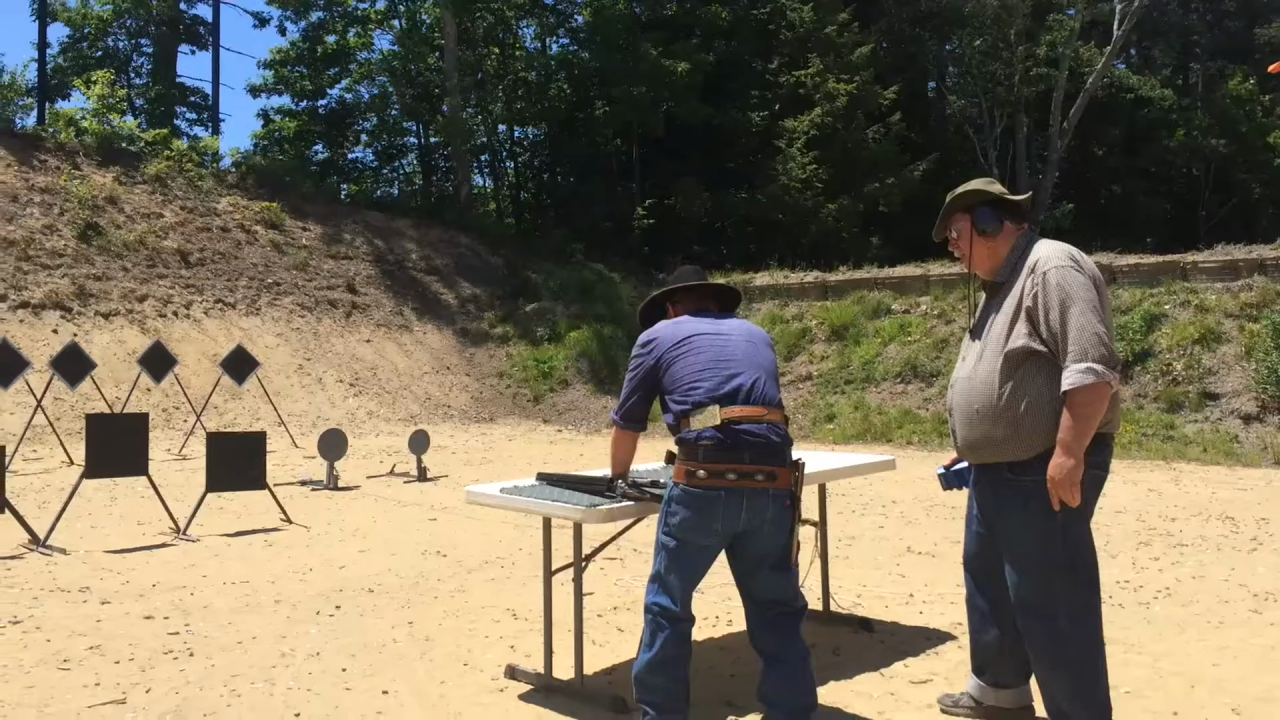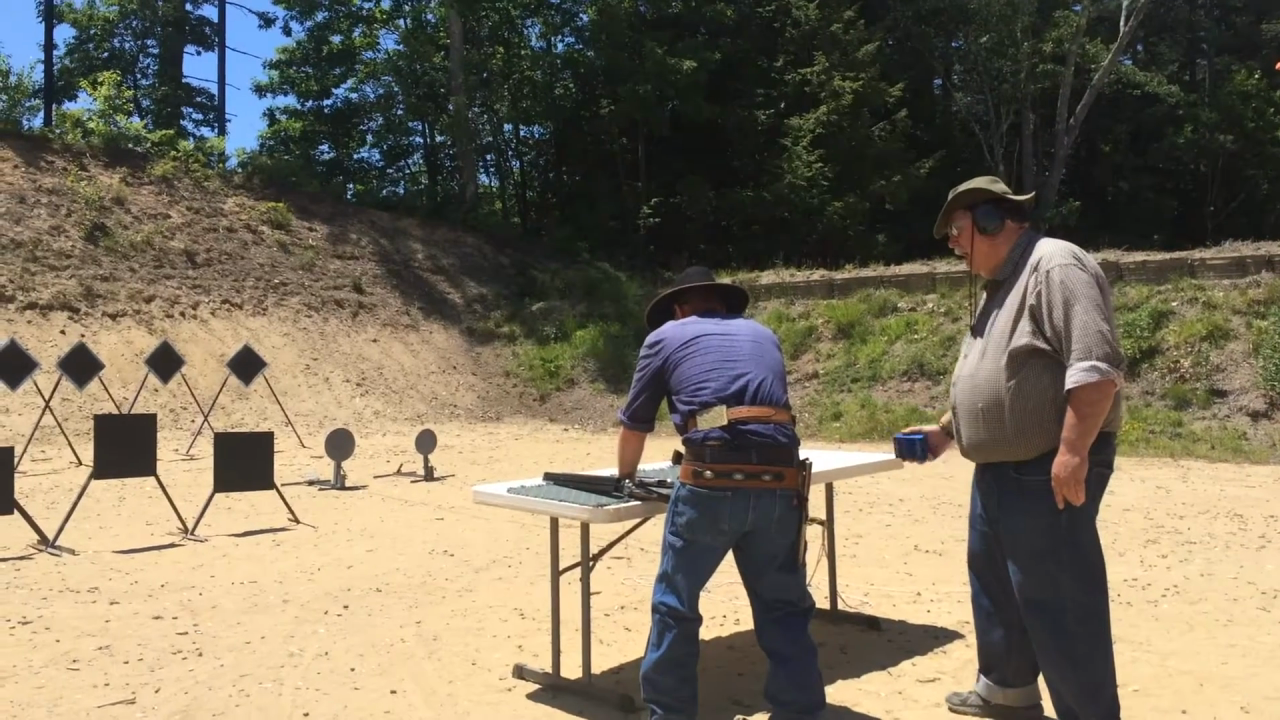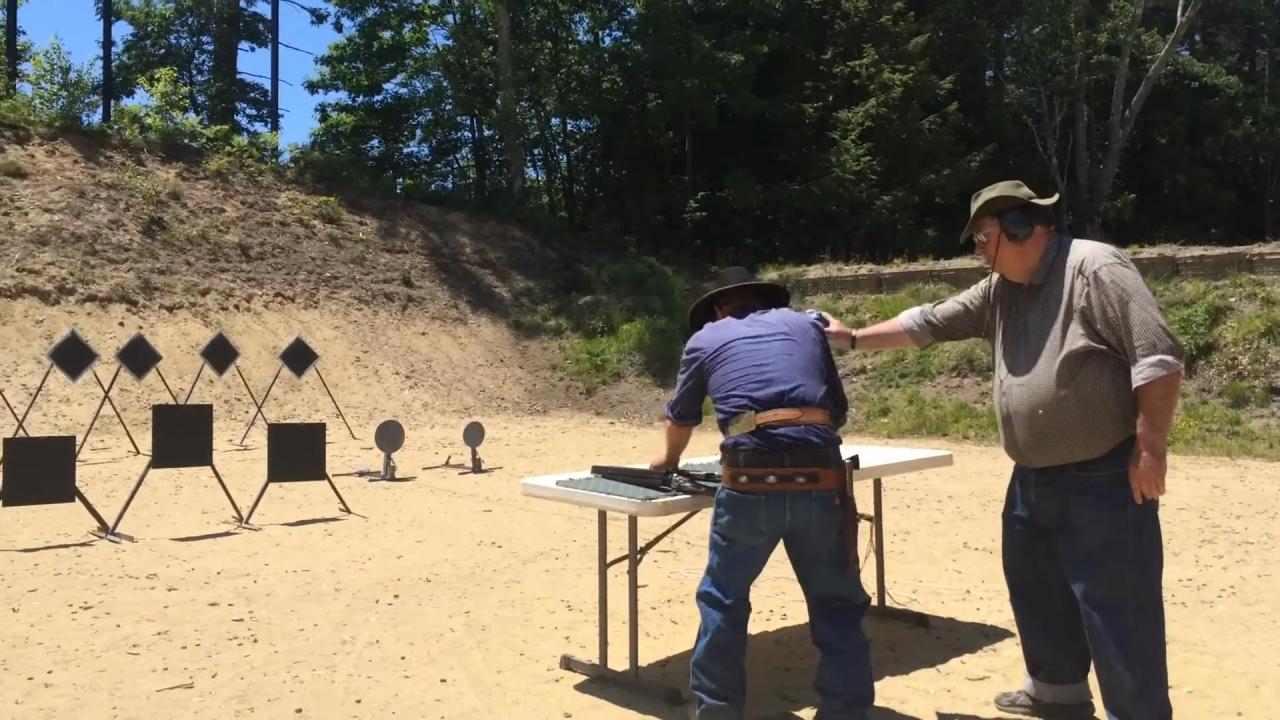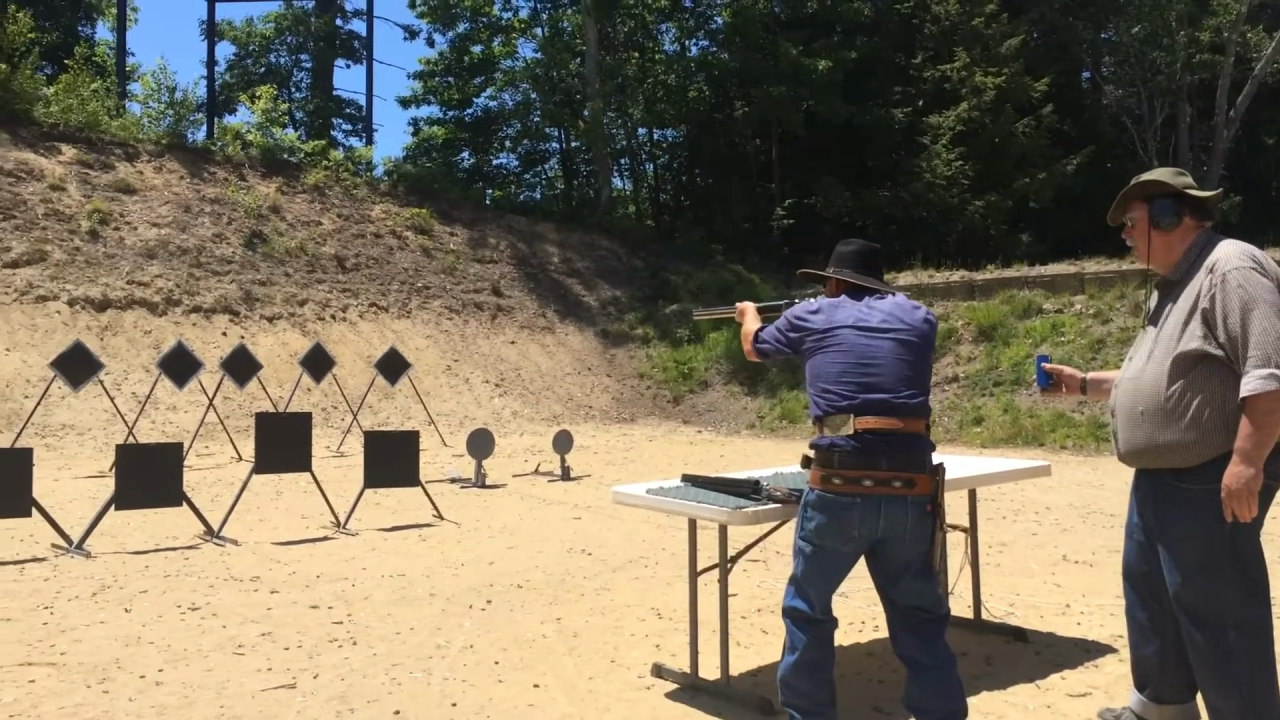
dt=1s
person 1, frame 1
left shoulder: (1054, 268)
right shoulder: (1002, 284)
left elbow: (1093, 367)
left wrist: (1069, 454)
right wrist: (973, 448)
left hip: (1046, 471)
right hip: (997, 469)
left knee: (1050, 599)
right knee: (988, 581)
person 1, frame 2
left shoulder: (1056, 267)
right shoulder: (998, 285)
left elbow: (1096, 365)
left wrist: (1072, 453)
right wrist: (944, 428)
left hip: (1048, 472)
right hip: (997, 470)
left knee: (1057, 597)
right knee: (994, 583)
person 1, frame 3
left shoulder: (1096, 268)
right shoulder: (1000, 289)
left elbow: (1158, 360)
right elbow: (931, 322)
left wrist: (1149, 449)
right wrist: (857, 338)
left hip: (1103, 476)
right hip: (1034, 475)
left knee: (1114, 598)
right knee: (1035, 584)
person 1, frame 4
left shoulder: (1232, 268)
right shoulder: (1169, 287)
right wrist: (1083, 383)
left hip: (1209, 485)
right hip: (1158, 482)
left knee: (1216, 612)
right knee: (1150, 595)
person 2, frame 1
left shoulder: (658, 337)
right shoulder: (756, 334)
left elbow: (626, 425)
left wrist: (618, 477)
left hip: (704, 484)
right hip: (771, 482)
left knee: (668, 607)
right knee: (777, 609)
person 2, frame 2
left shoulder: (665, 337)
right shoulder: (763, 335)
left elbow: (634, 424)
left wrist: (625, 477)
left hip: (711, 482)
right hip: (779, 482)
left knee: (674, 606)
right knee: (784, 609)
person 2, frame 3
left shoulder: (704, 340)
right shoulder: (805, 325)
left elbow: (681, 417)
right elbow: (838, 409)
left wrist: (669, 458)
left hip: (750, 483)
right hip: (819, 479)
left knee: (723, 600)
right knee: (837, 603)
person 2, frame 4
left shoulder: (812, 316)
right shoulder: (918, 318)
left elbow: (755, 347)
left wrist: (749, 315)
left hip: (839, 488)
right hip: (910, 488)
left knee: (808, 612)
right knee: (919, 616)
